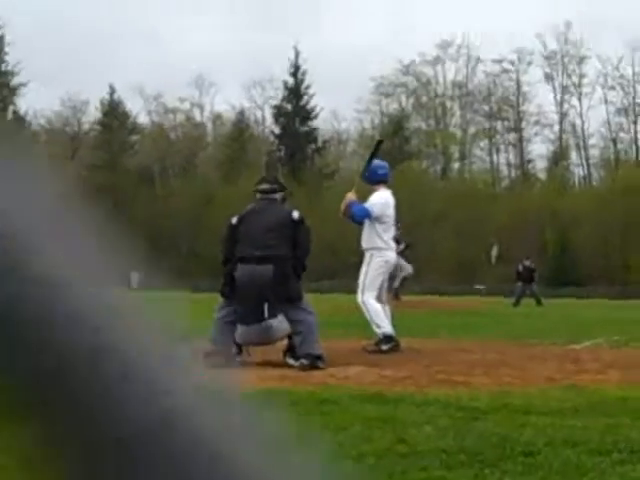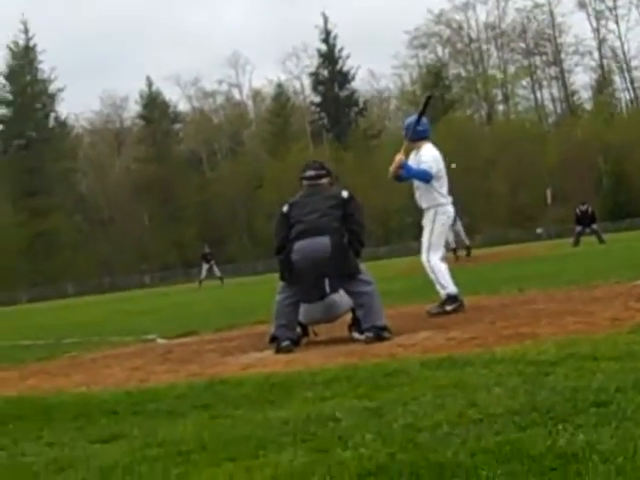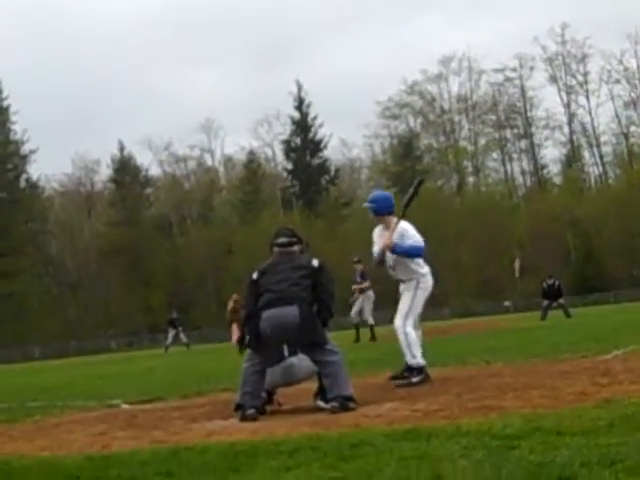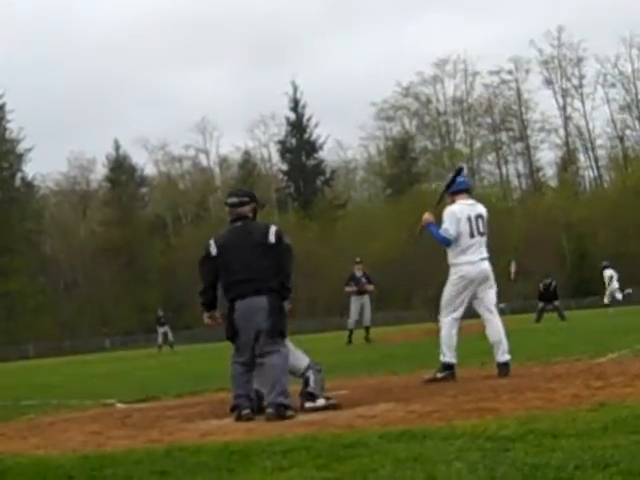
dt=1s
person 1, frame 1
left shoulder: (241, 216)
right shoulder: (293, 215)
left elbow: (228, 251)
right elbow: (301, 250)
left wrist: (230, 277)
right wrist: (294, 276)
left hip: (243, 269)
right hip: (277, 270)
left knee: (227, 312)
right knee: (301, 313)
left ankle: (219, 357)
right ankle: (310, 356)
person 1, frame 2
left shoulder: (291, 204)
right shoulder: (342, 195)
left elbow: (281, 240)
right elbow: (355, 227)
left wrist: (286, 269)
right wrist: (353, 253)
left hip: (298, 250)
right hip: (331, 245)
left knee: (287, 294)
right knee: (362, 285)
left ankle: (283, 338)
right ankle: (374, 329)
person 1, frame 3
left shoulder: (261, 271)
right shoulder: (312, 264)
left elbow: (250, 306)
right elbow: (325, 295)
left wrist: (247, 335)
right wrist: (321, 323)
left hip: (266, 319)
right hip: (299, 315)
left knee: (254, 361)
right knee: (328, 354)
left ankle: (248, 406)
right ankle: (340, 399)
person 1, frame 4
left shoulder: (217, 242)
right shoulder: (271, 232)
left elbow: (209, 278)
right elbow: (284, 268)
left wrist: (209, 307)
right wrist: (283, 297)
left hip: (239, 305)
right hip: (268, 301)
left knee: (242, 357)
right knee: (273, 352)
left ankle: (242, 406)
right ankle: (276, 404)
person 2, frame 1
left shoulder: (381, 197)
right shoulder: (383, 196)
left elbow: (362, 213)
right elbow: (364, 220)
left wrist: (352, 202)
right wrist: (350, 213)
left hip: (378, 254)
right hip: (384, 253)
left knee: (365, 296)
right knee: (379, 298)
left ankle: (387, 338)
right ankle: (387, 338)
person 2, frame 2
left shoulder: (429, 153)
right shoulder: (415, 154)
left elbow: (426, 176)
right elbow: (405, 176)
left wrist: (403, 165)
right wrist: (396, 172)
left hip: (439, 210)
right hip: (432, 211)
left knee: (430, 257)
right knee: (435, 256)
left ankle: (453, 299)
right ankle: (448, 297)
person 2, frame 3
left shoulder: (404, 228)
right shoulder: (378, 232)
left elbow: (419, 250)
right elbow: (378, 258)
left wrist: (393, 248)
right wrist: (379, 255)
left hip: (419, 280)
right hip: (407, 282)
left knee: (402, 323)
right knee: (409, 323)
left ankle: (418, 370)
right ankle: (412, 365)
person 2, frame 4
left shoulder: (452, 210)
right shoulder: (481, 209)
left elbow: (446, 240)
left wrist: (429, 224)
left hip: (462, 270)
right hip: (483, 266)
left knee: (448, 317)
right knee: (490, 315)
left ankle: (448, 366)
right ankle: (503, 362)
